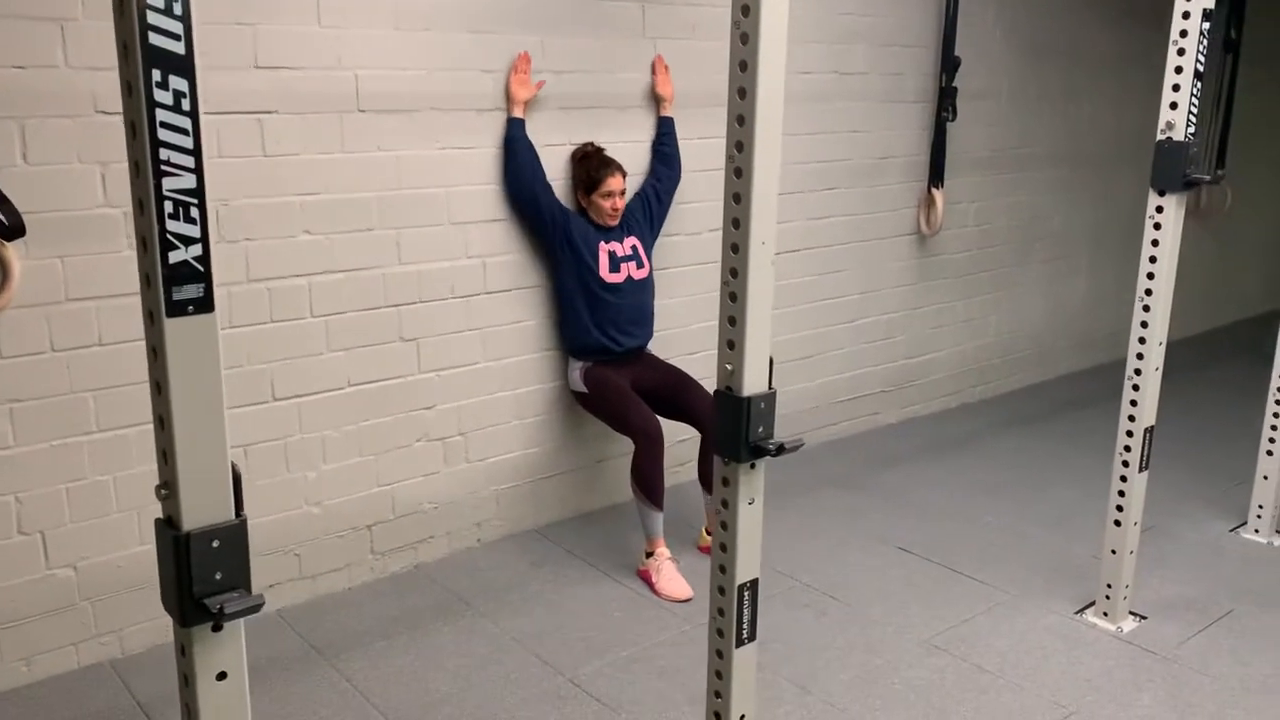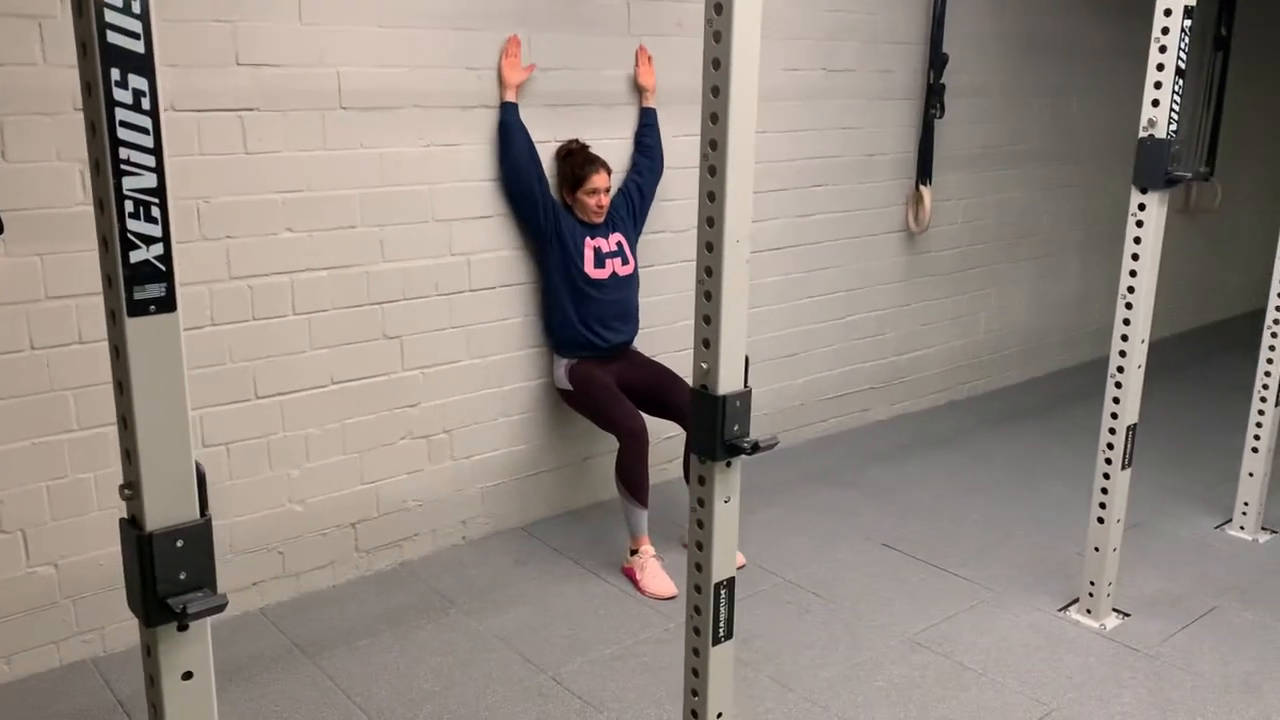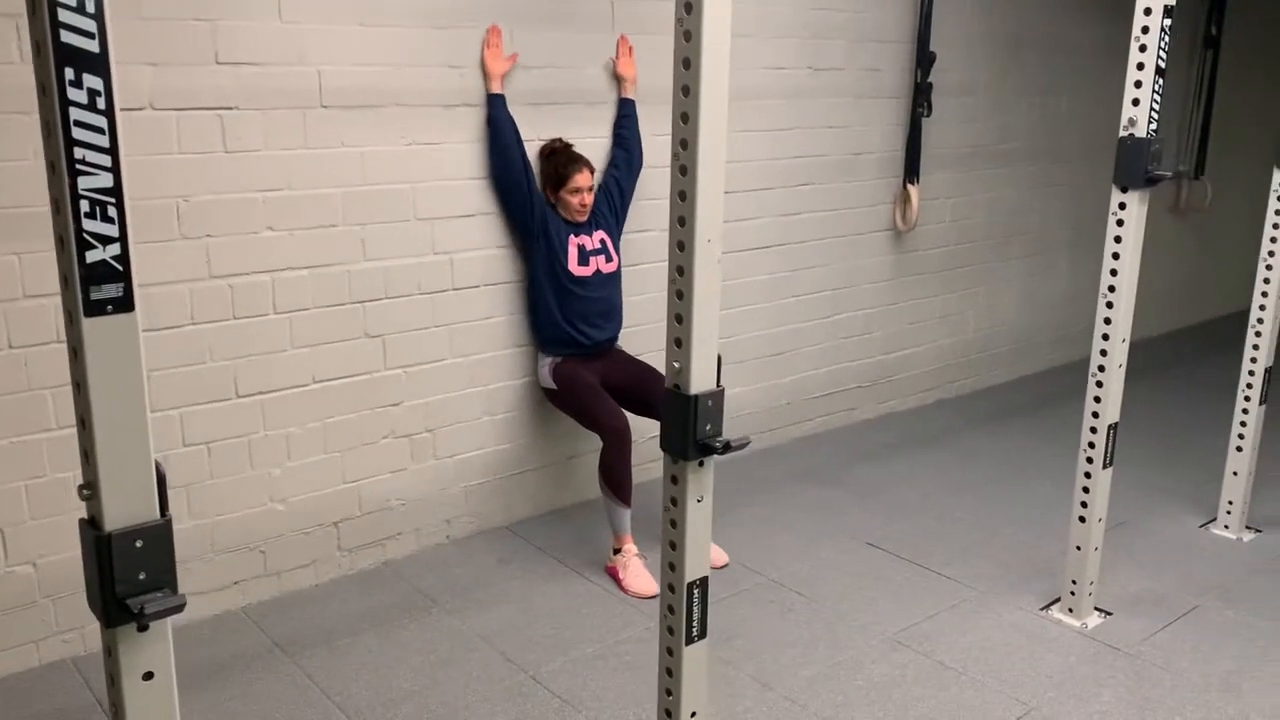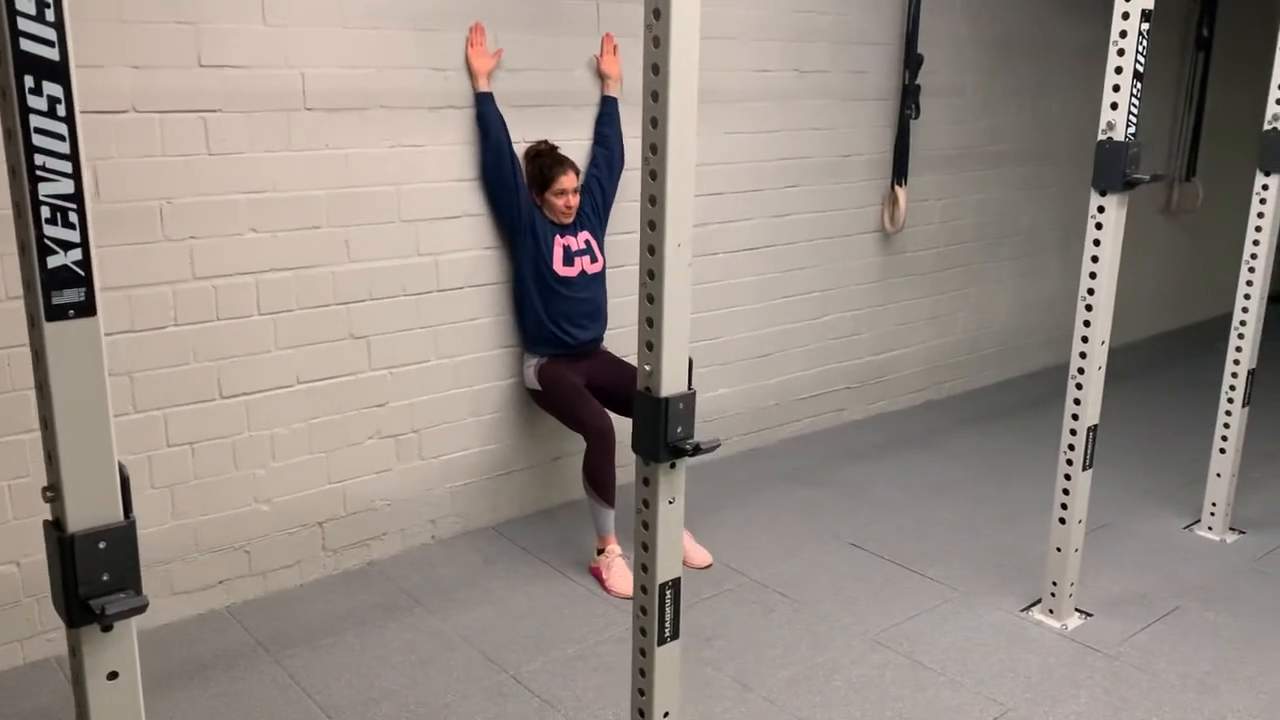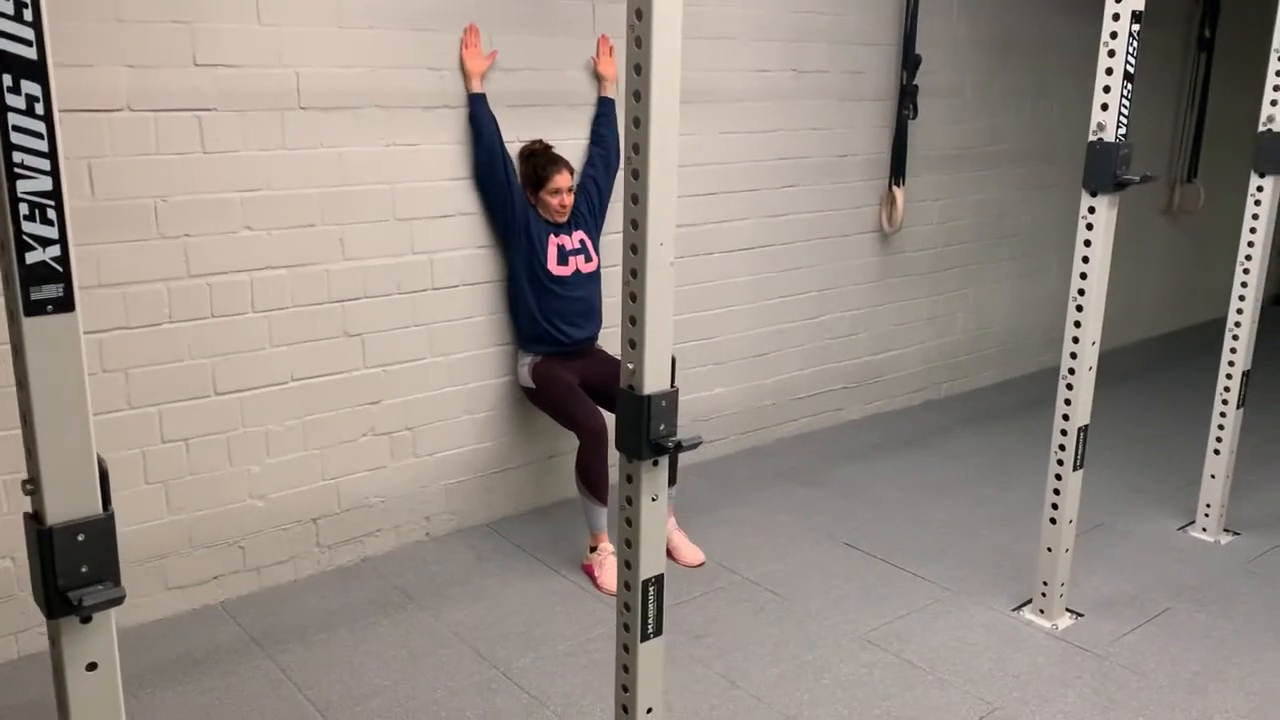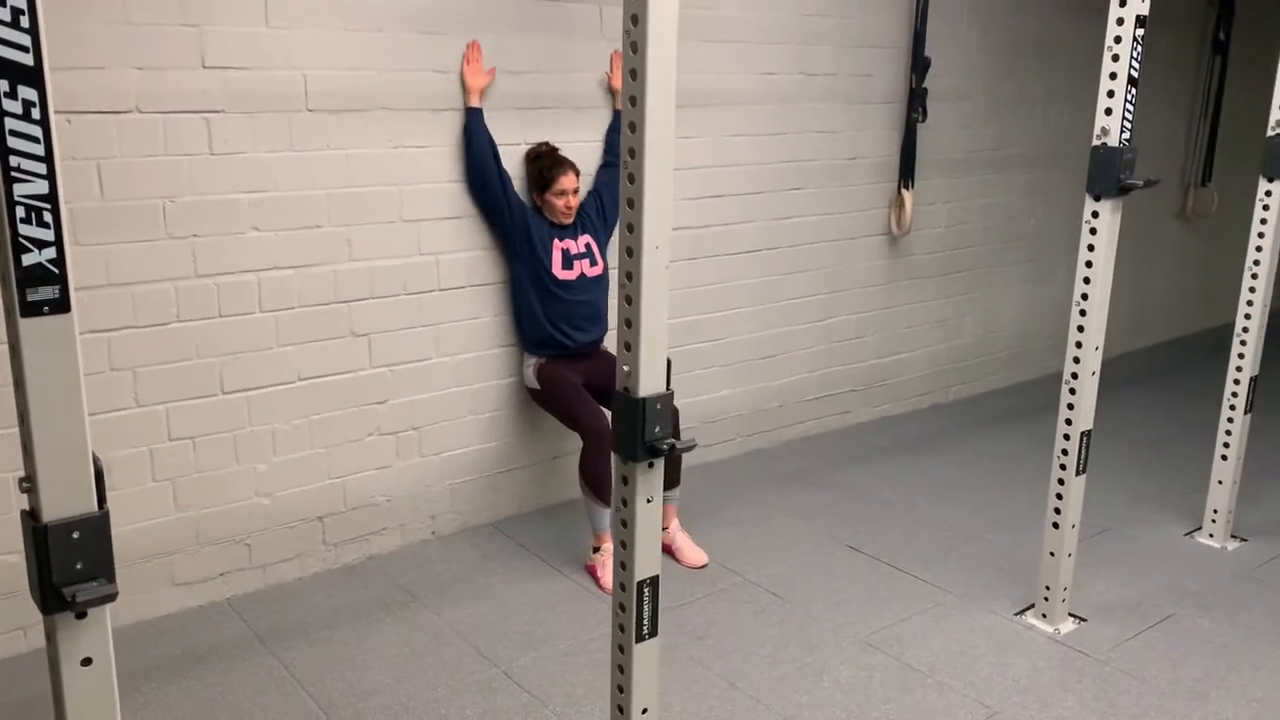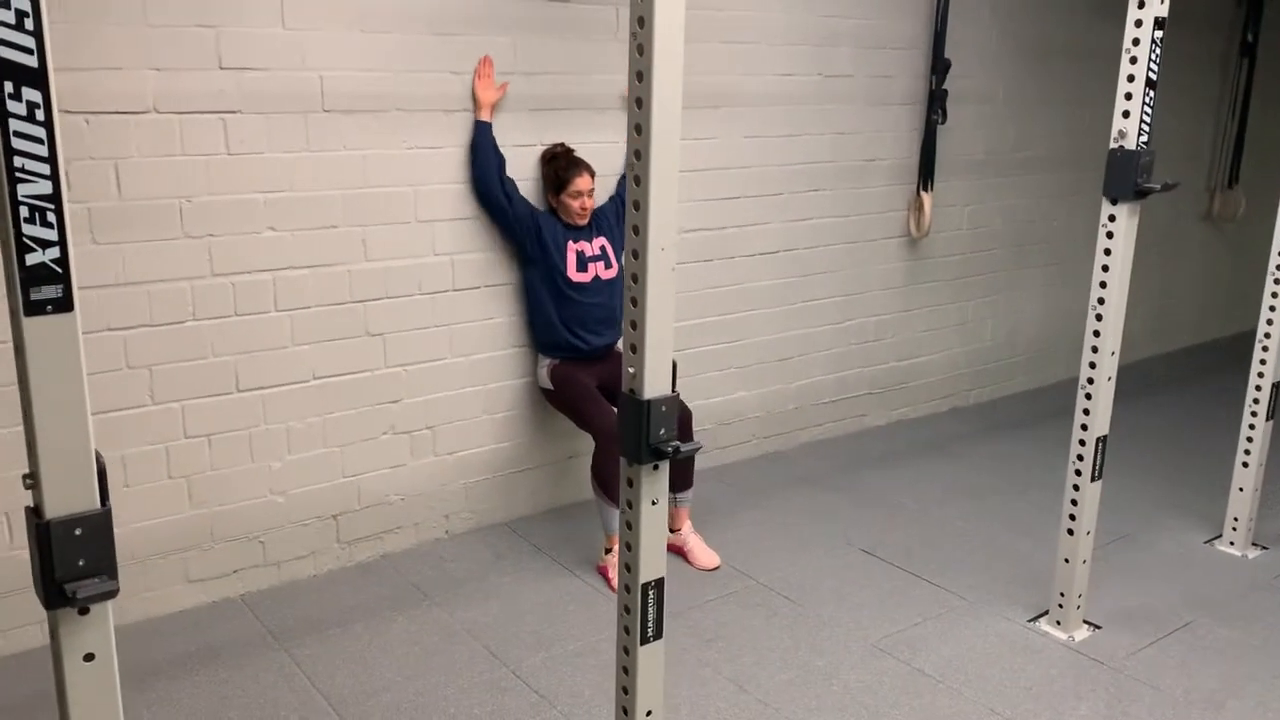
dt=0.3s
person 1, frame 1
left shoulder: (639, 221)
right shoulder: (566, 232)
left elbow: (666, 171)
right elbow: (525, 183)
left wrist: (665, 107)
right wrist: (518, 110)
left hip: (641, 360)
right hip: (593, 369)
left knee: (714, 417)
right knee: (648, 432)
left ankle: (715, 530)
right ankle: (655, 556)
person 1, frame 2
left shoulder: (624, 215)
right shoulder: (554, 228)
left elbow: (649, 161)
right elbow: (520, 170)
left wrist: (648, 96)
right wrist: (510, 94)
left hip: (627, 357)
right hip: (579, 366)
left knee: (701, 414)
right knee: (632, 430)
right ankle: (641, 554)
person 1, frame 3
left shoulder: (606, 213)
right shoulder: (539, 225)
left elbow: (628, 154)
right elbow: (508, 160)
left wrist: (627, 87)
right wrist: (495, 85)
left hip: (611, 355)
right hip: (563, 364)
right knee: (616, 429)
right ankle: (624, 552)
person 1, frame 4
left shoulder: (590, 213)
right shoulder: (526, 225)
left elbow: (609, 153)
right elbow: (499, 157)
left wrist: (610, 84)
right wrist: (482, 83)
left hip: (596, 356)
right hip: (549, 365)
right knee: (599, 430)
right ankle: (607, 553)
person 1, frame 5
left shoulder: (586, 215)
right shoulder: (521, 225)
left elbow: (606, 153)
right elbow: (491, 158)
left wrist: (607, 85)
right wrist: (476, 84)
left hip: (590, 355)
right hip: (543, 364)
right knee: (593, 429)
left ankle: (666, 526)
right ankle: (600, 550)
person 1, frame 6
left shoulder: (593, 219)
right shoulder: (524, 230)
left elbow: (616, 164)
right elbow: (486, 173)
left wrist: (620, 99)
right wrist: (474, 99)
left hip: (596, 356)
right hip: (549, 365)
right knee: (596, 429)
left ankle: (670, 528)
right ankle: (603, 551)
person 1, frame 7
left shoulder: (609, 222)
right shoulder: (537, 231)
right elbow: (490, 185)
right wrist: (484, 113)
left hip: (610, 358)
right hip: (562, 366)
left knee: (678, 416)
right knee: (609, 430)
left ankle: (681, 530)
right ankle: (615, 552)
